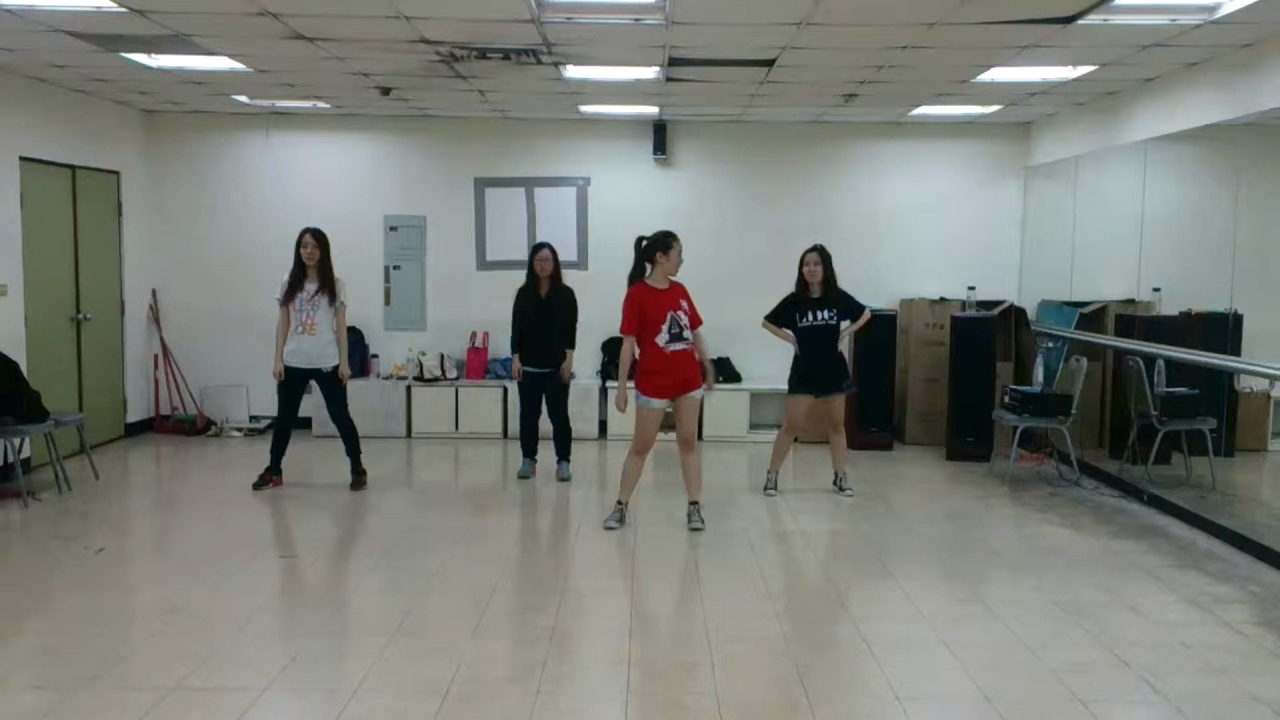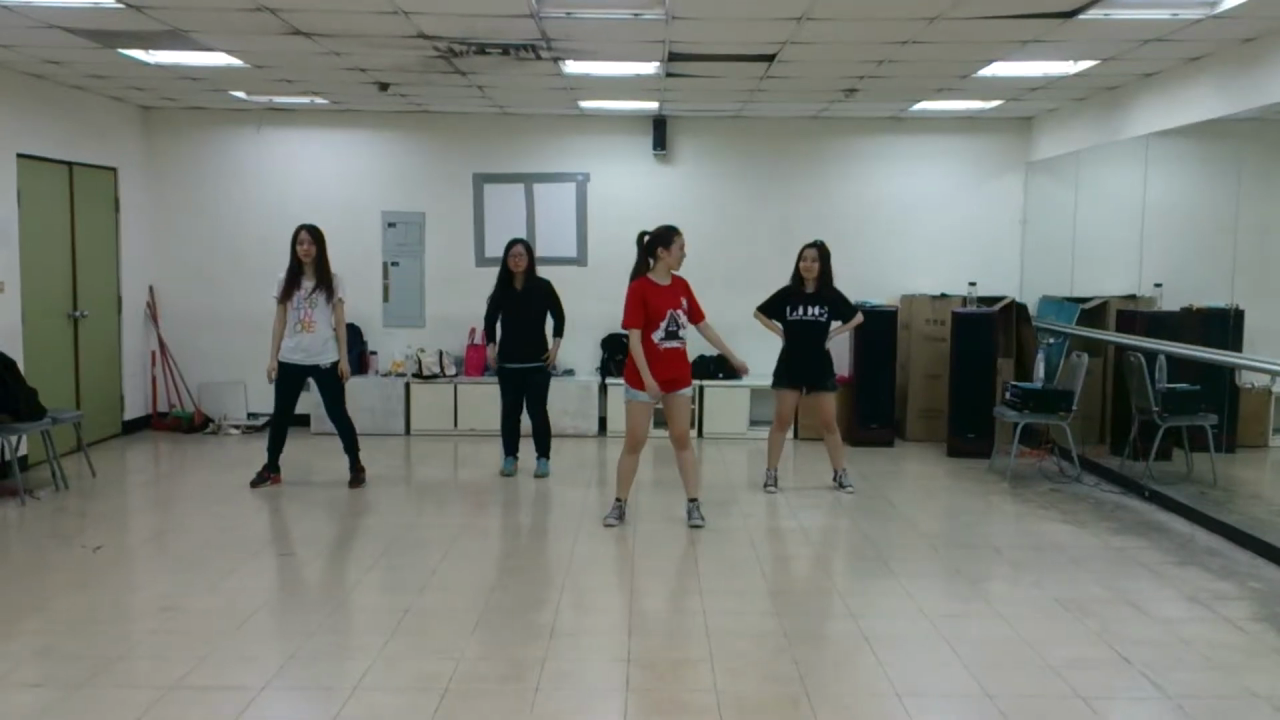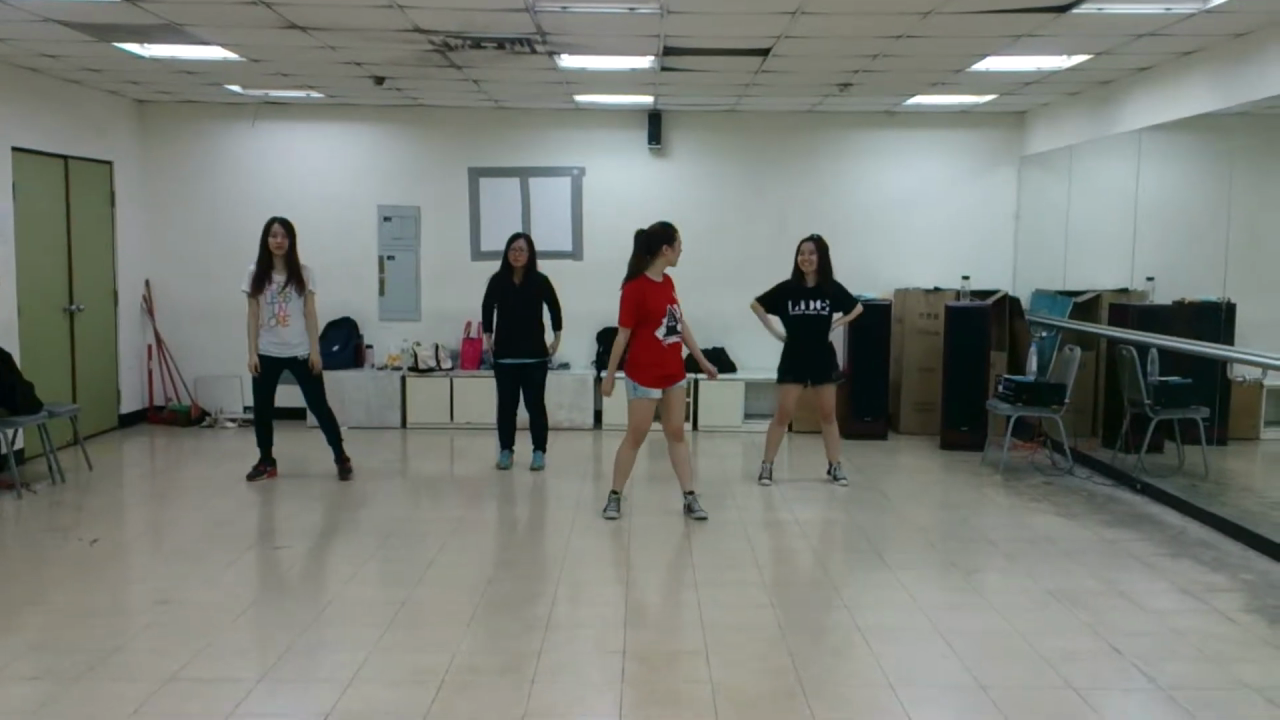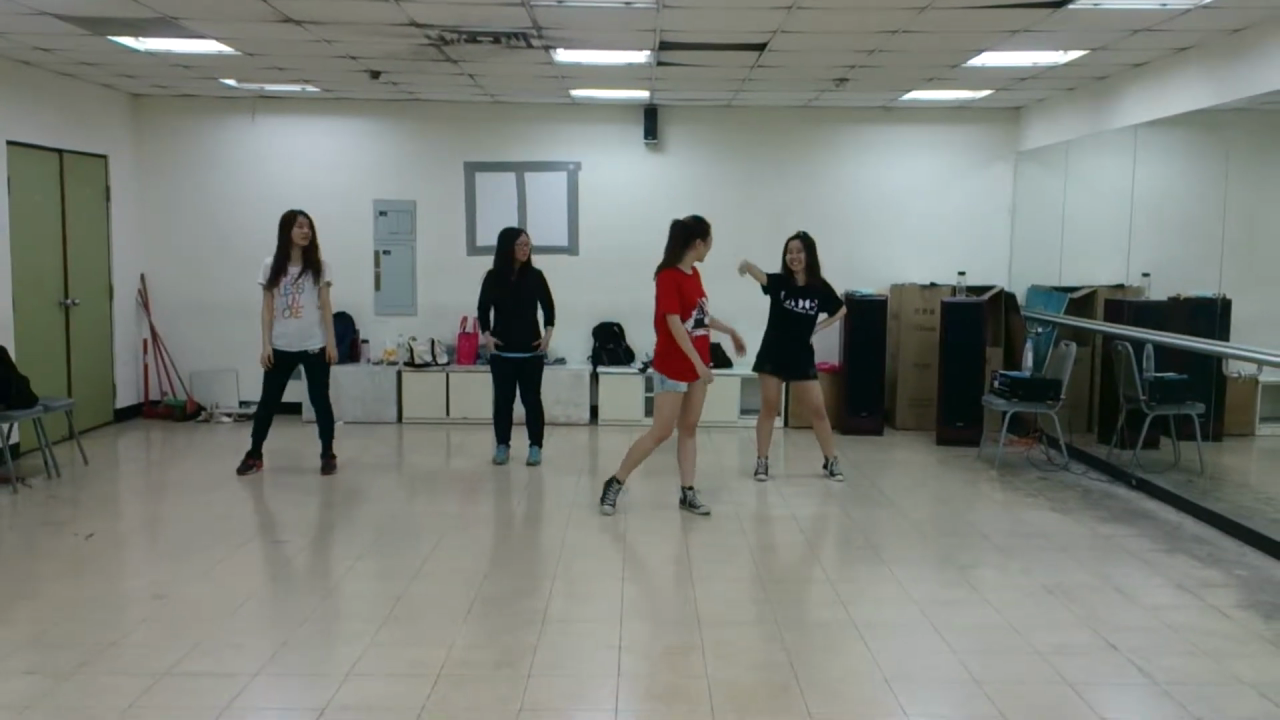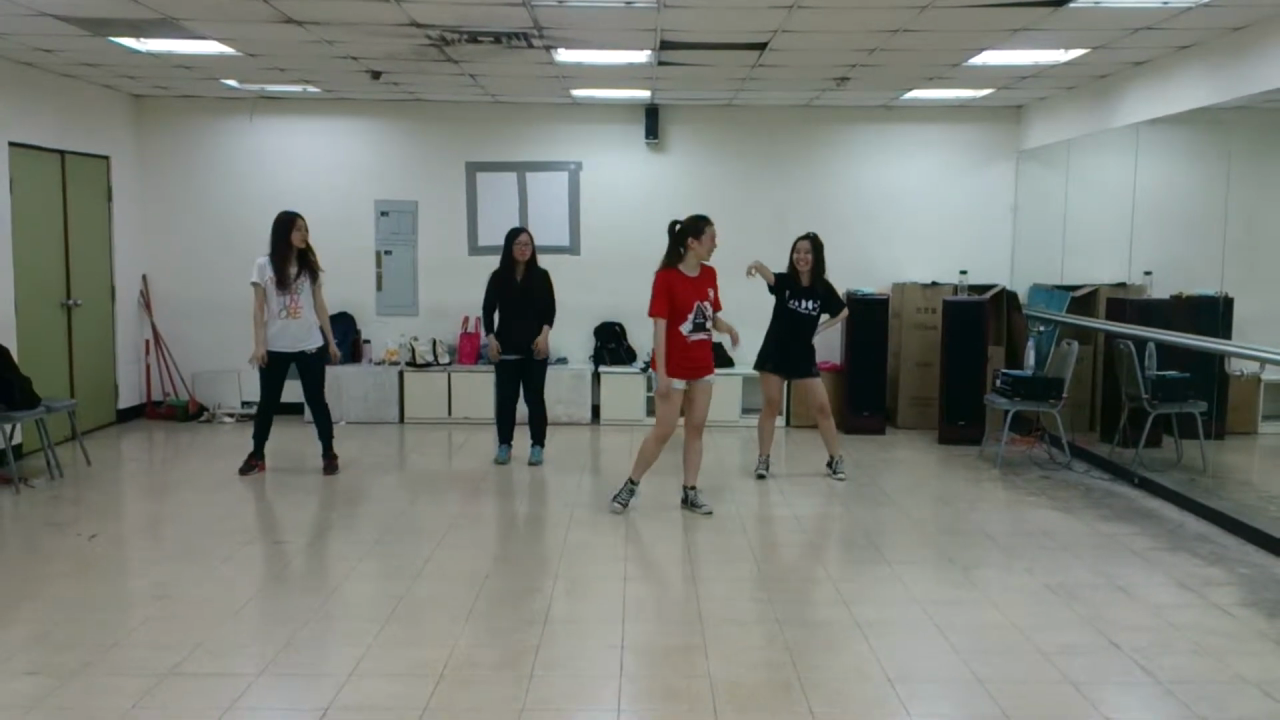
dt=0.7s
person 1, frame 1
left shoulder: (681, 291)
right shoulder: (637, 293)
left elbow: (695, 331)
right elbow: (628, 343)
left wrist: (708, 369)
right wrist: (622, 387)
left hip: (689, 380)
right hip: (653, 382)
left knee: (688, 442)
right knee: (641, 446)
left ankle: (694, 507)
right ankle: (621, 507)
person 1, frame 2
left shoulder: (682, 286)
right shoulder: (639, 287)
left elbow: (702, 325)
right elbow: (634, 337)
left wrist: (732, 357)
right wrist: (647, 378)
left hip: (679, 377)
right hip: (644, 379)
left knee: (682, 440)
right knee: (634, 442)
left ankle: (693, 504)
right ankle: (619, 504)
person 1, frame 3
left shoulder: (668, 282)
right shoulder: (636, 287)
right elbow: (623, 333)
left wrist: (701, 359)
right wrist: (610, 373)
left hip: (674, 372)
right hip: (645, 375)
left knee: (676, 434)
right knee: (636, 435)
left ankle: (689, 497)
right ankle: (615, 496)
person 1, frame 4
left shoulder: (694, 274)
right shoulder: (668, 277)
right elbow: (674, 324)
left wrist: (731, 331)
right wrist: (699, 362)
left hip: (695, 366)
right hip: (671, 367)
left knee: (688, 429)
right knee: (660, 432)
left ankle: (688, 492)
right ankle: (615, 483)
person 1, frame 5
left shoulder: (710, 275)
right shoulder: (666, 277)
right elbow: (659, 326)
left wrist: (727, 329)
right wrist: (660, 371)
left hip: (702, 366)
right hip: (672, 367)
left knee: (695, 429)
right knee: (664, 431)
left ankle: (690, 492)
right ankle: (631, 485)
person 2, frame 1
left shoulder: (334, 285)
right shoulder: (289, 283)
left elbow: (341, 326)
right elbow: (283, 324)
left wrist: (344, 362)
right wrist: (278, 359)
left hip: (327, 363)
right hip: (293, 363)
left knee: (340, 416)
right knee: (284, 417)
left ankle: (357, 470)
right ankle: (273, 471)
person 2, frame 2
left shoulder: (331, 281)
right shoulder: (286, 281)
left elbow: (340, 322)
right elbow: (279, 322)
left wrist: (344, 358)
right wrist: (273, 358)
left hip: (325, 359)
right hip: (291, 360)
left knee: (338, 413)
right knee: (281, 414)
left ankle: (356, 467)
right ankle: (271, 468)
person 2, frame 3
left shoulder: (303, 273)
right shoulder: (256, 273)
left elbow: (310, 314)
right elbow: (253, 315)
left wrist: (315, 349)
right wrist: (252, 352)
left hip: (301, 352)
right hip: (267, 353)
left knee: (318, 405)
right knee: (262, 408)
left ankle: (341, 459)
right ankle: (266, 461)
person 2, frame 4
left shoulder: (319, 265)
right shoulder: (272, 266)
left elbow: (325, 306)
right elbow: (267, 308)
left wrist: (331, 342)
right wrist: (266, 345)
left hip: (314, 345)
right hip: (282, 346)
left knee: (320, 400)
right knee: (268, 400)
left ankle: (328, 455)
right ankle: (254, 455)
person 2, frame 5
left shoulder: (310, 265)
right shoulder: (264, 265)
left elbow: (319, 305)
right elbow: (259, 308)
left wrist: (331, 341)
right wrist: (259, 343)
left hip: (310, 345)
right hip: (275, 347)
left knee: (316, 400)
right knee: (268, 402)
left ankle: (329, 455)
right ankle: (257, 455)
person 3, frame 1
left shoulder: (838, 297)
right shoulder: (794, 300)
left elbow: (865, 314)
right elbow: (768, 322)
left wrist: (844, 334)
right wrist: (791, 339)
left hip: (833, 369)
right hip: (804, 371)
left knee: (836, 426)
right knee: (791, 426)
left ankle: (840, 477)
right ankle: (772, 475)
person 3, frame 2
left shoulder: (831, 296)
right shoulder: (787, 294)
left elbow: (857, 317)
right elbow: (760, 313)
left wrist: (833, 334)
right wrist: (780, 332)
left hip: (820, 366)
right hip: (790, 366)
left knee: (829, 423)
right knee: (782, 422)
left ankle: (840, 474)
right ankle: (771, 473)
person 3, frame 3
left shoulder: (831, 288)
right shoulder: (787, 288)
left elbow: (857, 308)
right elbow: (757, 305)
left wrist: (835, 325)
right wrist: (774, 330)
left hip: (824, 360)
right hip: (793, 361)
left knee: (828, 415)
right knee: (783, 415)
left ankle: (835, 466)
right ankle: (767, 466)
person 3, frame 4
left shoulder: (820, 287)
right shoulder: (779, 282)
left elbow: (841, 310)
right elbow: (761, 277)
left wrist: (818, 328)
right wrist: (746, 265)
left hip: (802, 357)
right hip: (773, 355)
left knee: (818, 410)
right knee: (769, 409)
left ankle: (831, 461)
right ankle: (762, 461)
person 3, frame 5
left shoulder: (823, 288)
right shoulder: (784, 281)
left elbow: (843, 312)
right elbow: (769, 276)
left wrist: (821, 328)
right wrist: (757, 265)
left hip: (803, 356)
right hip: (775, 353)
left knee: (823, 407)
right knee: (771, 406)
left ankle: (835, 460)
right ankle: (763, 459)
person 4, frame 1
left shoulder: (565, 293)
right shoulder: (524, 294)
left elbow: (570, 328)
right elbow: (517, 328)
left wrist: (569, 358)
right wrist: (516, 358)
left hip: (556, 364)
right hip: (529, 365)
left knee: (558, 414)
right knee: (529, 414)
left ankle: (563, 462)
right ankle: (529, 461)
person 4, frame 2
left shoulder: (543, 287)
right shoulder: (501, 289)
left elbow: (559, 317)
right elbow: (490, 320)
left wrist: (555, 346)
right wrist: (491, 346)
left hip: (537, 360)
right hip: (508, 360)
left knee: (537, 410)
right knee: (510, 410)
left ankle: (543, 458)
right ankle: (510, 458)
person 4, frame 3
left shoulder: (539, 281)
right shoulder: (497, 281)
left elbow: (554, 308)
right elbow: (487, 308)
left wrist: (557, 338)
right wrist: (487, 335)
left hip: (535, 354)
right hip: (504, 354)
left knee: (535, 403)
right knee: (506, 404)
left ankle: (539, 451)
right ankle: (506, 451)
person 4, frame 4
left shoulder: (535, 276)
right shoulder: (493, 277)
left elbow: (548, 306)
right elbow: (483, 308)
left wrist: (548, 334)
right wrist: (486, 334)
left hip: (531, 349)
right hip: (502, 349)
left knee: (531, 398)
right knee: (503, 398)
left ankle: (535, 446)
right ankle: (502, 446)
person 4, frame 5
left shoulder: (541, 276)
right shoulder: (498, 277)
left elbow: (549, 308)
right elbow: (488, 309)
left wrist: (545, 333)
right wrist: (491, 338)
left hip: (535, 347)
right hip: (505, 348)
left knee: (534, 398)
right knee: (506, 398)
left ankle: (538, 446)
right ankle: (504, 445)
